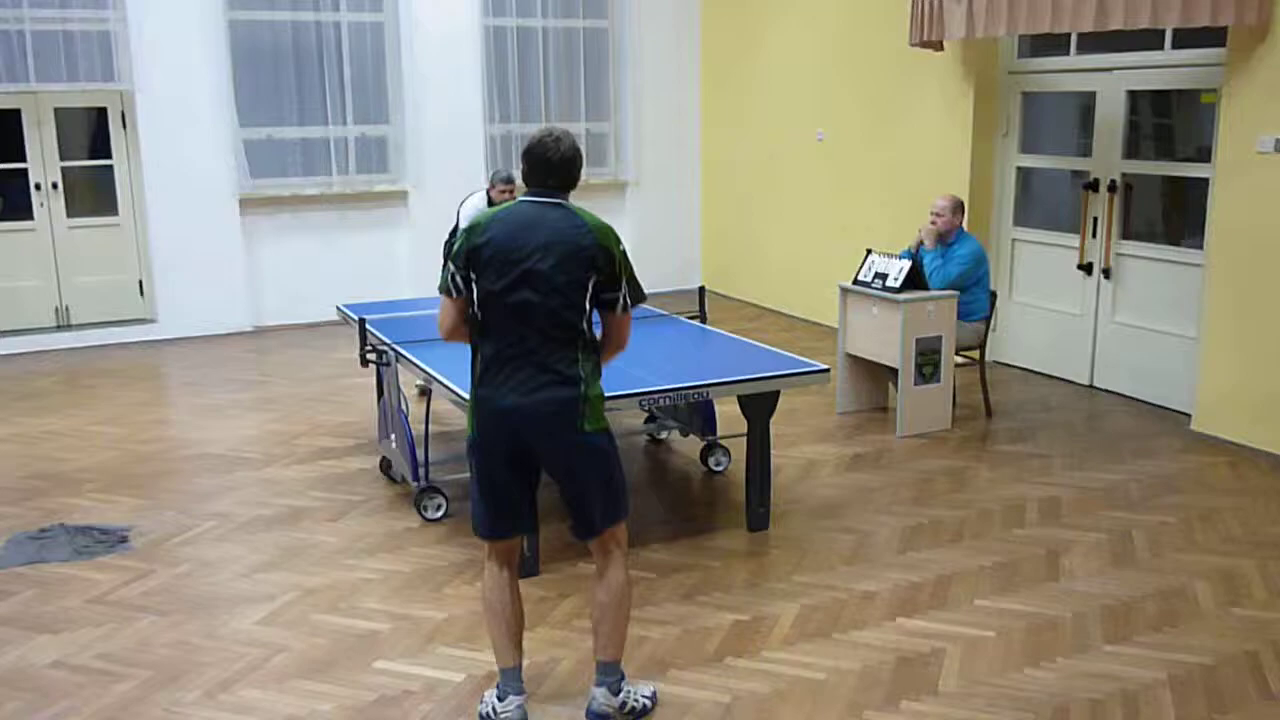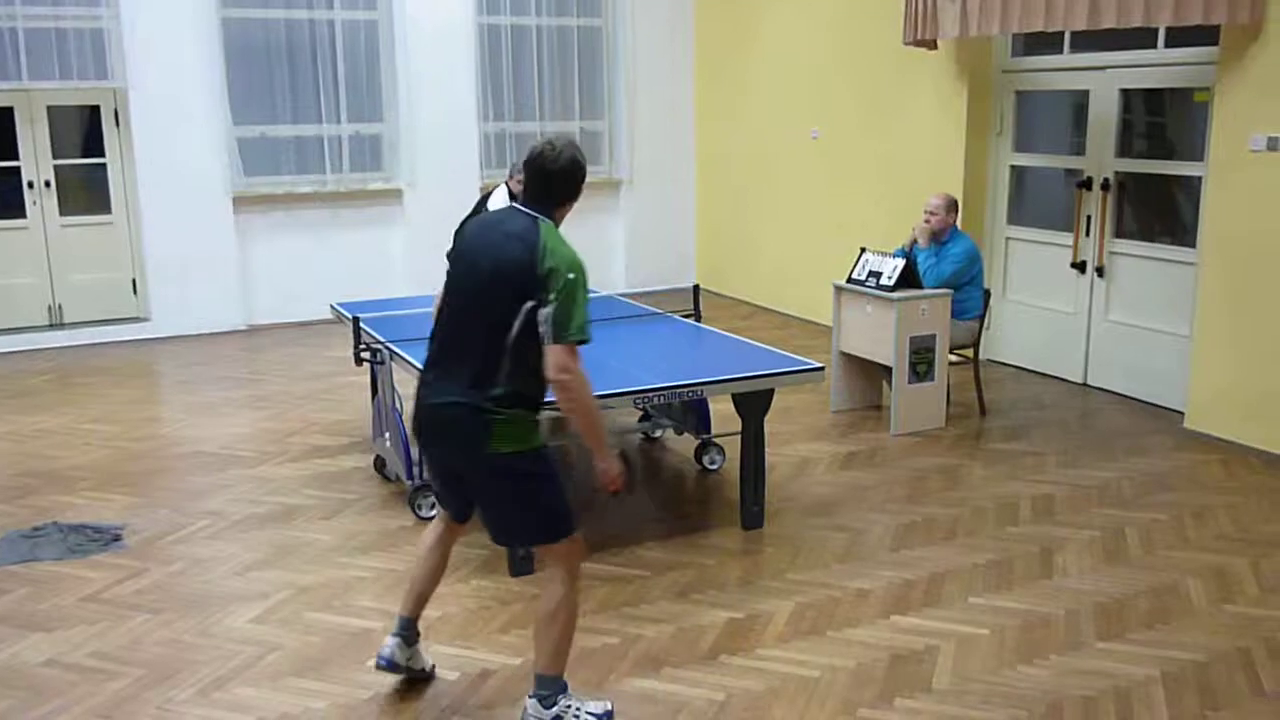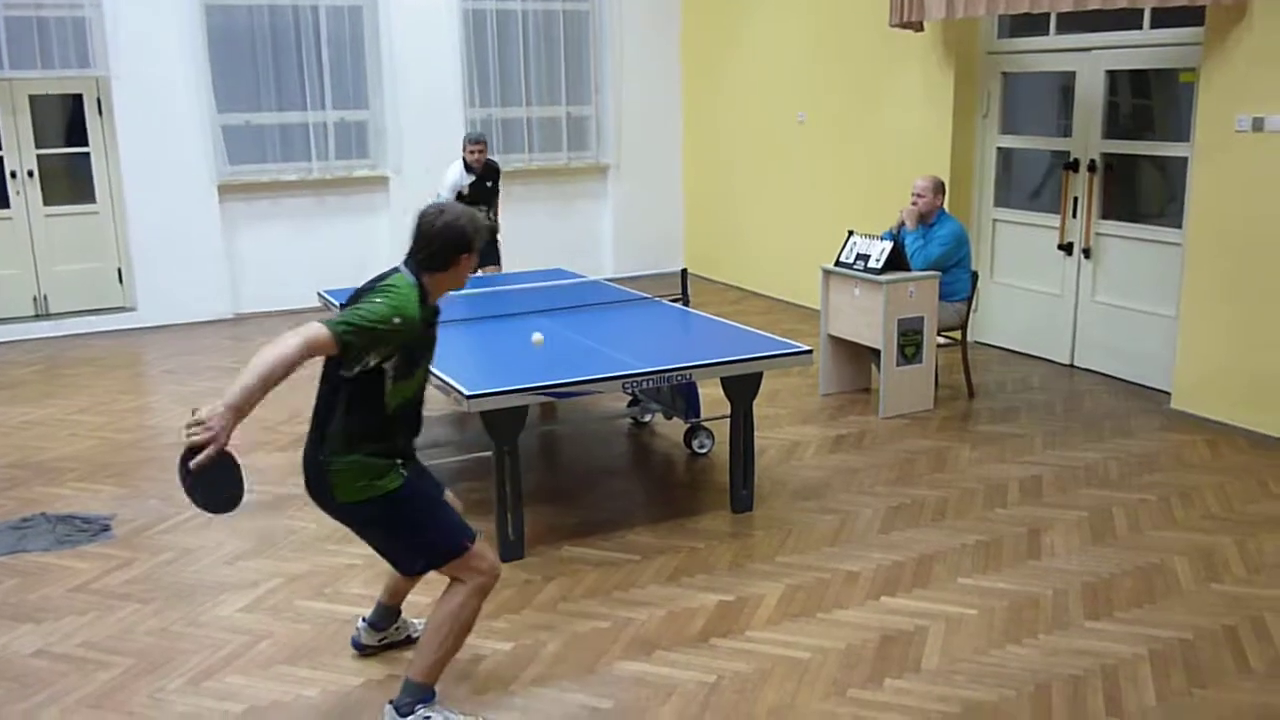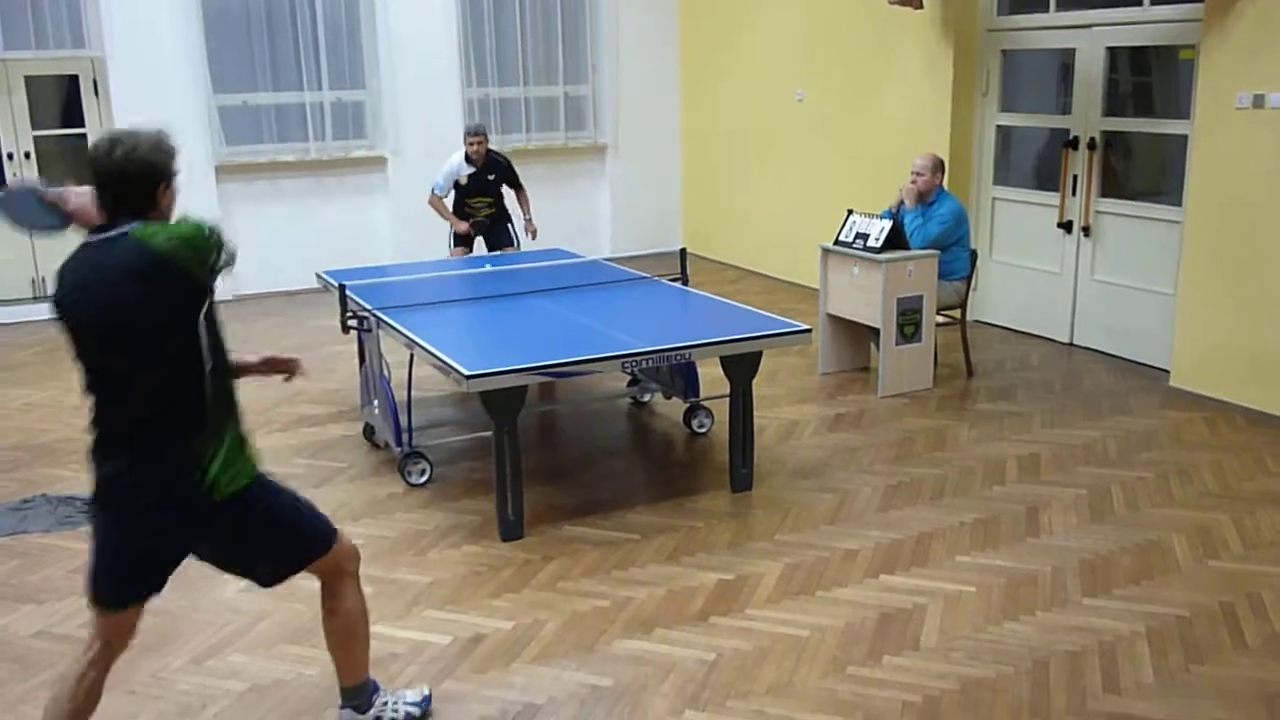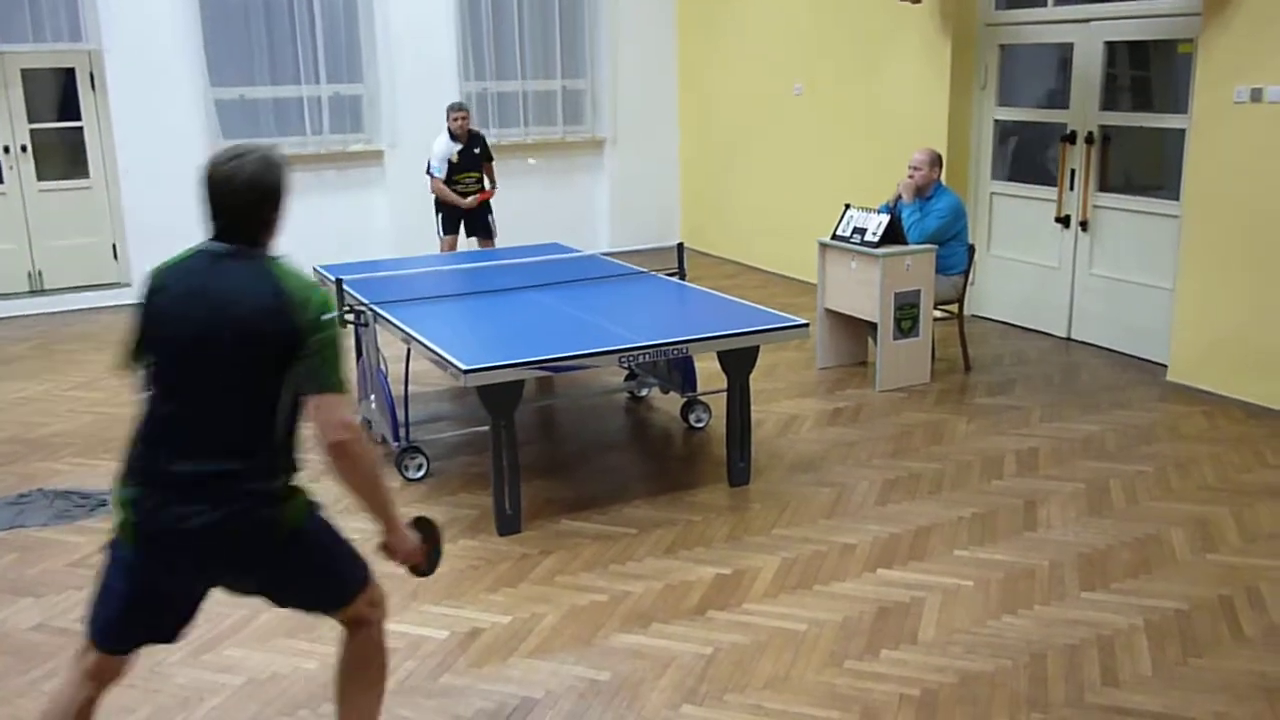
dt=0.5s
person 1, frame 1
left shoulder: (478, 232)
right shoulder: (598, 236)
left elbow: (450, 326)
right elbow: (617, 335)
left hip: (494, 411)
right hip: (569, 410)
left knee: (500, 553)
right knee: (611, 543)
person 1, frame 2
left shoulder: (476, 228)
right shoulder: (559, 261)
right elbow: (561, 374)
right wrist: (603, 453)
left hip: (434, 409)
right hip: (496, 427)
left knee: (450, 520)
right knee: (563, 557)
left ankle: (402, 641)
person 1, frame 3
left shoulder: (402, 289)
right shoulder: (399, 309)
right elbow: (295, 343)
right wrist: (228, 410)
left hip: (366, 457)
right hip: (361, 472)
left knee: (439, 516)
right knee: (478, 570)
left ankle: (381, 624)
person 1, frame 4
left shoulder: (72, 283)
right shoulder: (178, 247)
left wrist: (246, 366)
right wrist: (97, 210)
left hip: (123, 488)
right hip: (208, 481)
left knee: (106, 638)
right knee: (341, 564)
person 1, frame 5
left shoulder: (166, 282)
right shoulder: (304, 301)
right elbow: (337, 437)
right wrist: (392, 527)
left hip: (153, 515)
right hip: (258, 519)
left knee: (95, 668)
right knee: (366, 612)
